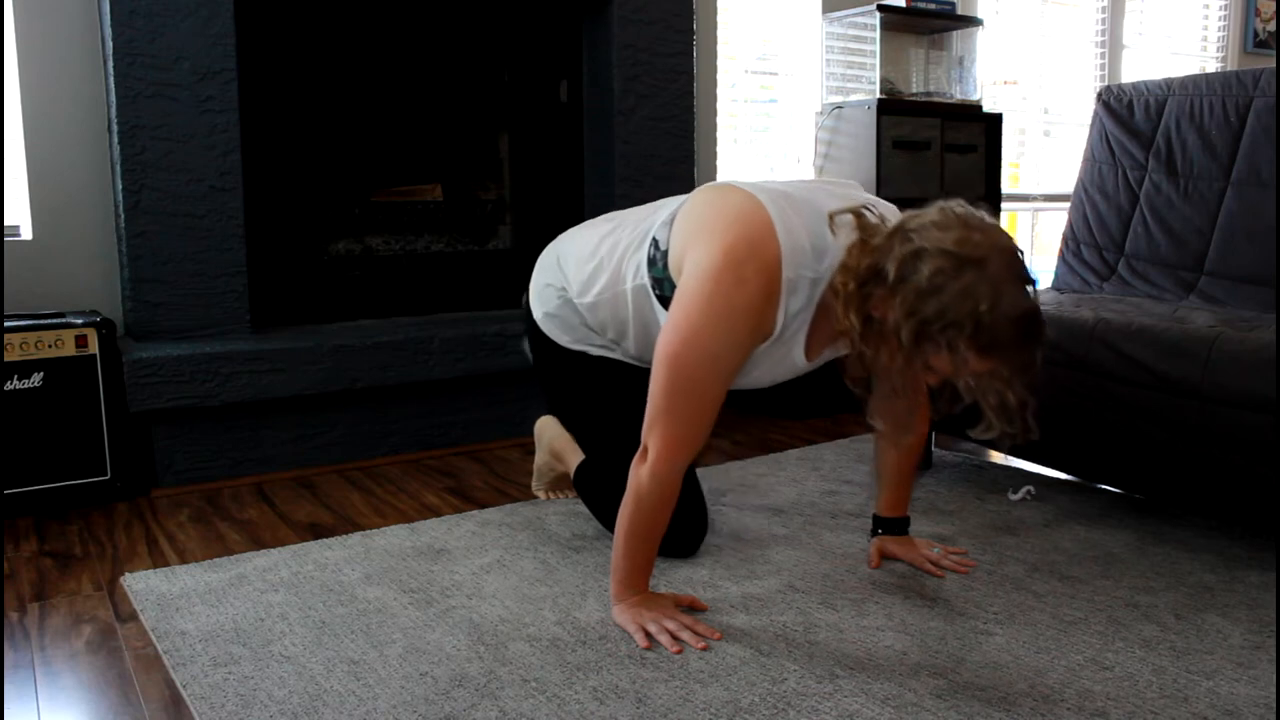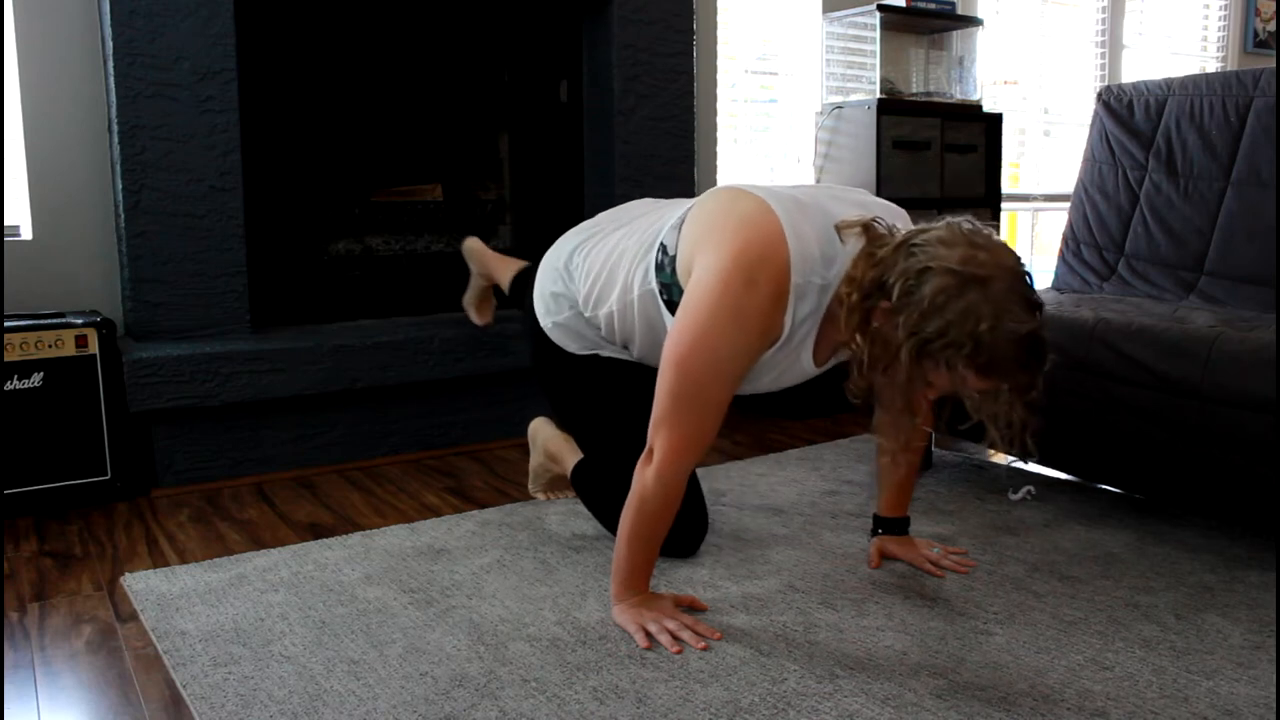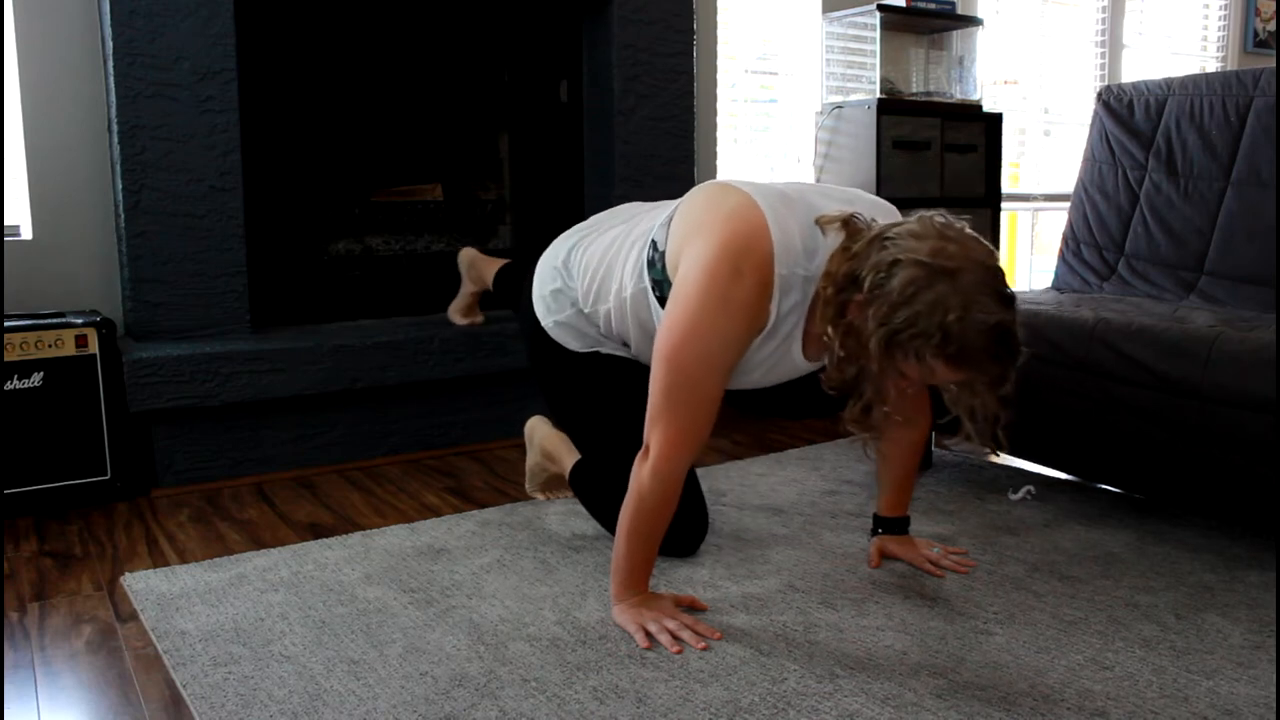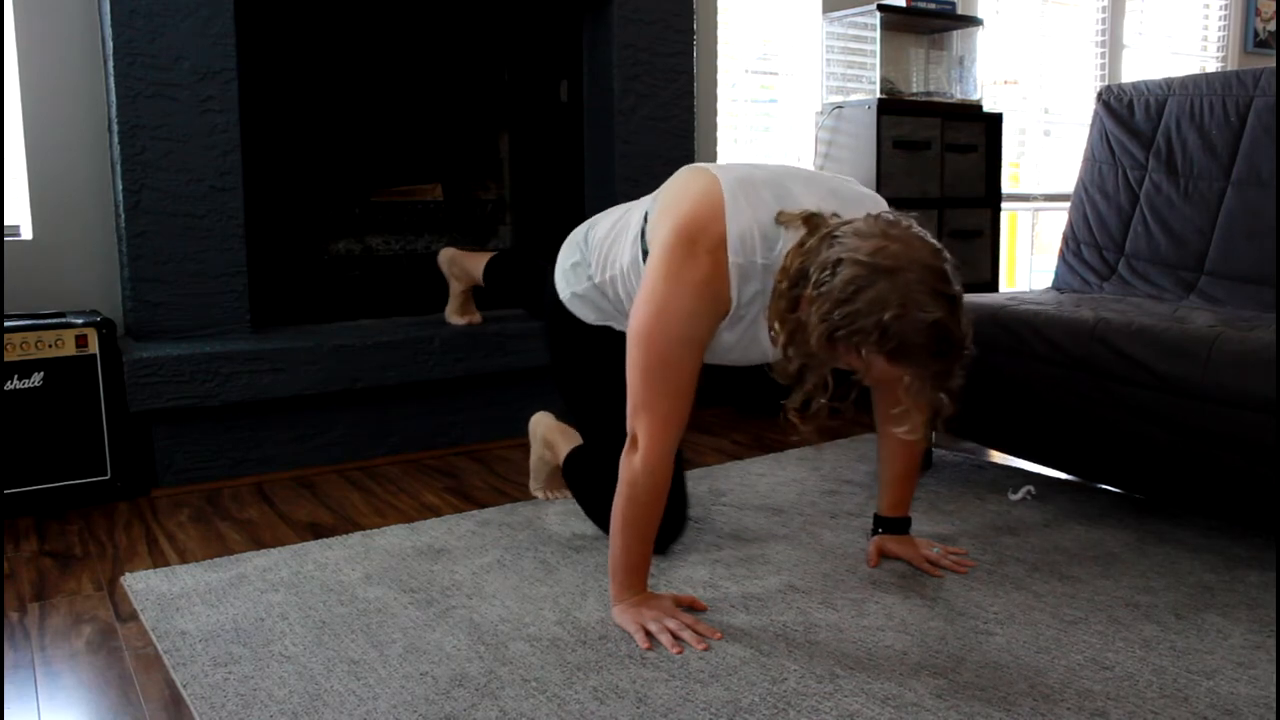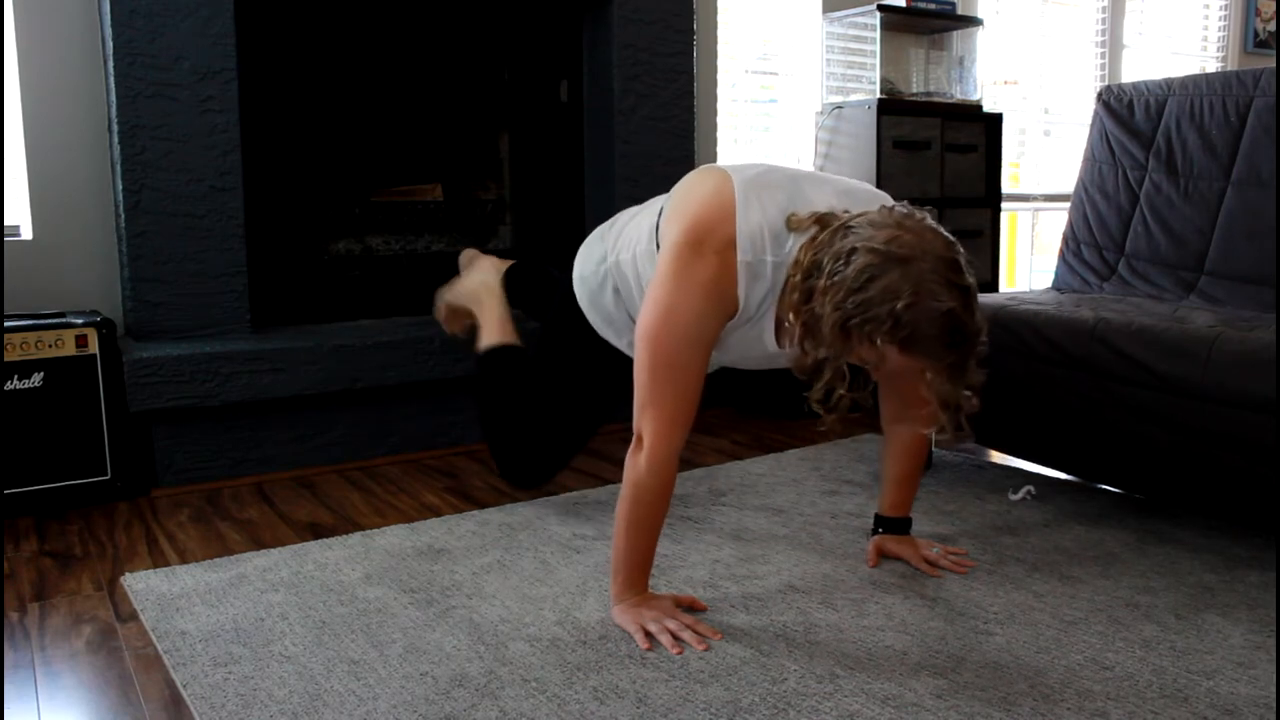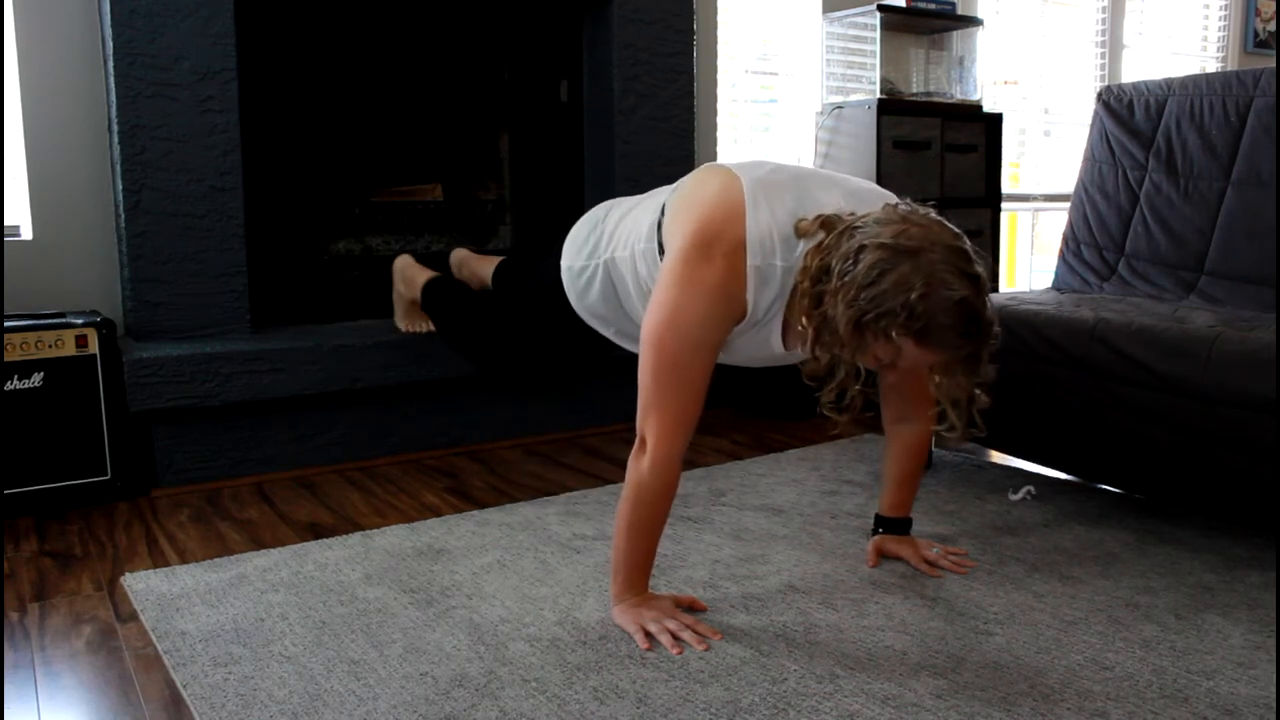
dt=0.4s
person 1, frame 1
left shoulder: (903, 268)
right shoulder: (746, 272)
left elbow: (905, 417)
right elbow: (662, 453)
left wrist: (891, 526)
right wrist: (630, 597)
left hip: (652, 309)
right hip: (580, 319)
right knee: (679, 531)
right ankle: (565, 445)
person 1, frame 2
left shoulder: (903, 269)
right shoulder: (753, 278)
left elbow: (905, 416)
right elbow: (666, 456)
left wrist: (892, 527)
right wrist: (629, 597)
left hip: (641, 268)
right hip: (580, 320)
right knee: (679, 532)
left ankle: (491, 264)
right ankle: (558, 445)
person 1, frame 3
left shoulder: (894, 267)
right shoulder: (737, 270)
left elbow: (906, 416)
right elbow: (664, 453)
left wrist: (891, 526)
right wrist: (630, 597)
left hip: (639, 269)
right hip: (577, 316)
right knee: (679, 531)
left ankle: (484, 270)
right ankle: (555, 444)
person 1, frame 4
left shoulder: (877, 263)
right shoulder: (703, 254)
left elbow: (902, 406)
right elbow: (649, 440)
left wrist: (893, 525)
right wrist: (629, 596)
right hip: (600, 294)
right knee: (659, 524)
left ankle: (469, 265)
right ankle: (558, 441)
person 1, frame 5
left shoulder: (892, 262)
right shoulder: (713, 254)
left elbow: (909, 410)
right elbow: (654, 441)
left wrist: (893, 525)
right wrist: (628, 596)
left hip: (684, 312)
right hip: (613, 298)
right knee: (524, 460)
left ankle: (495, 269)
right ankle: (485, 289)
person 1, frame 6
left shoulder: (897, 263)
right shoulder: (720, 257)
left elbow: (911, 412)
right elbow: (658, 443)
left wrist: (892, 525)
right wrist: (629, 596)
right hip: (602, 278)
left knee: (525, 294)
right knee: (485, 333)
left ankle: (475, 266)
right ankle: (418, 278)
